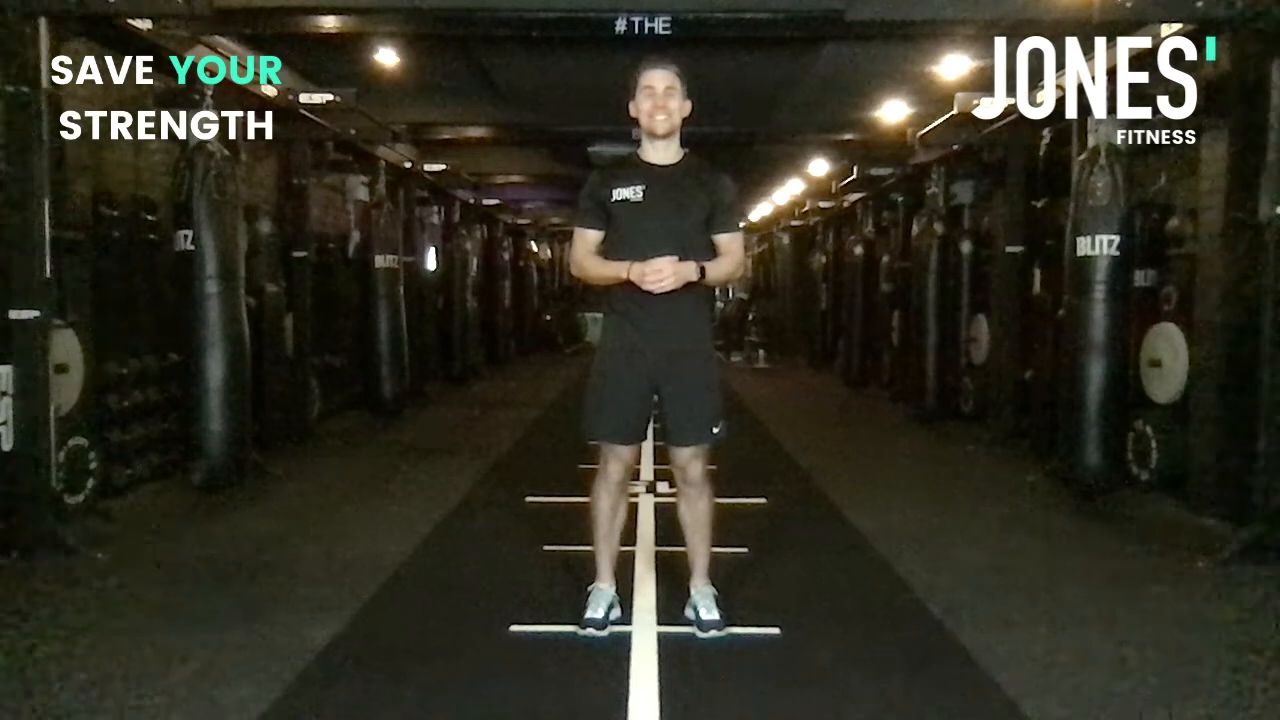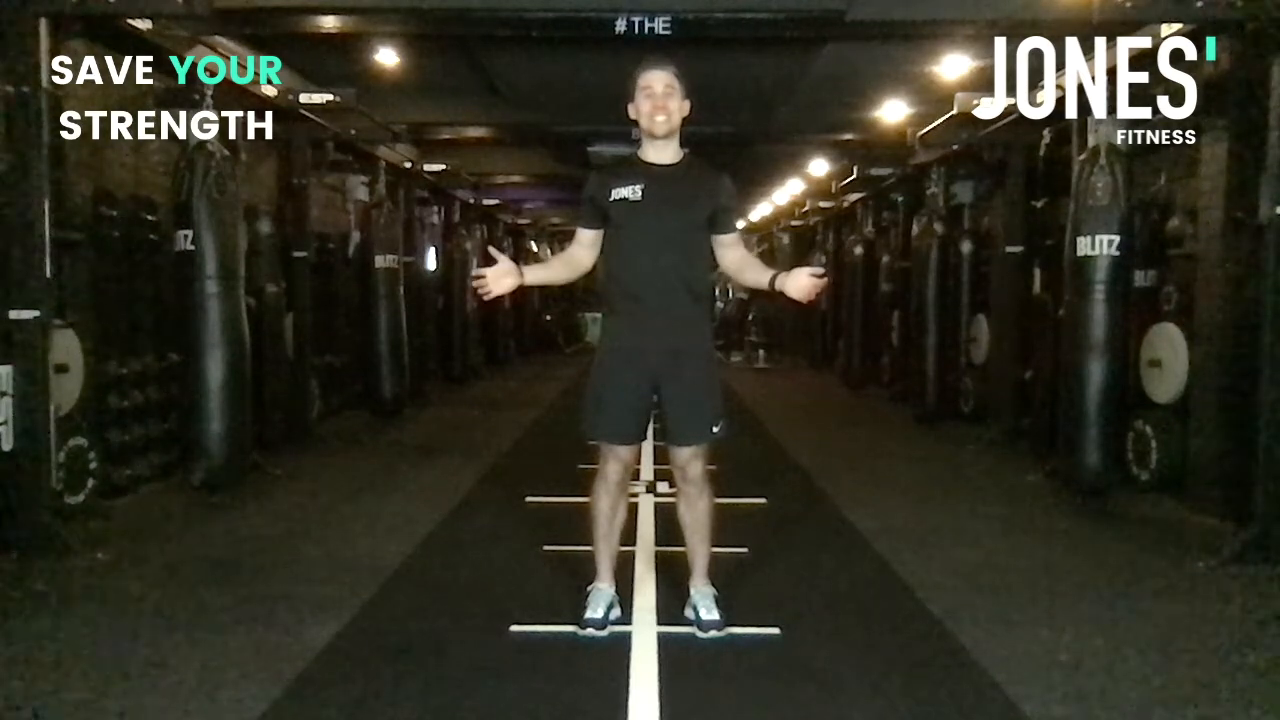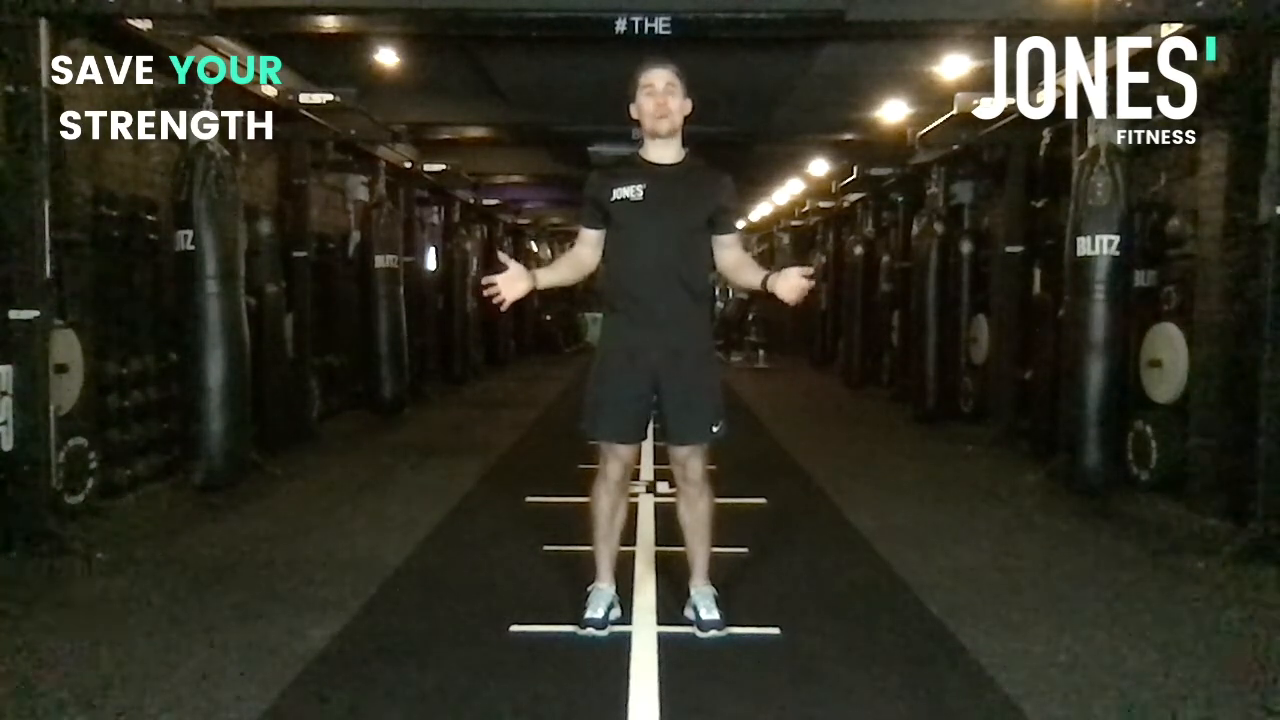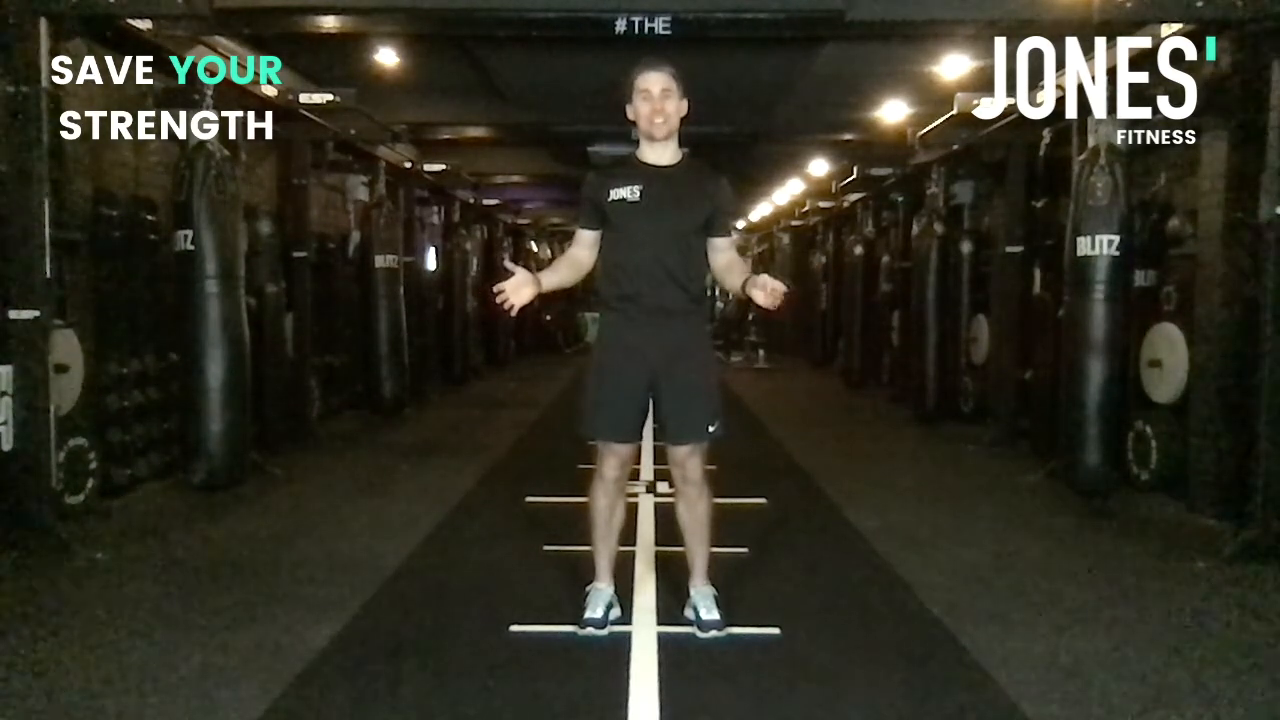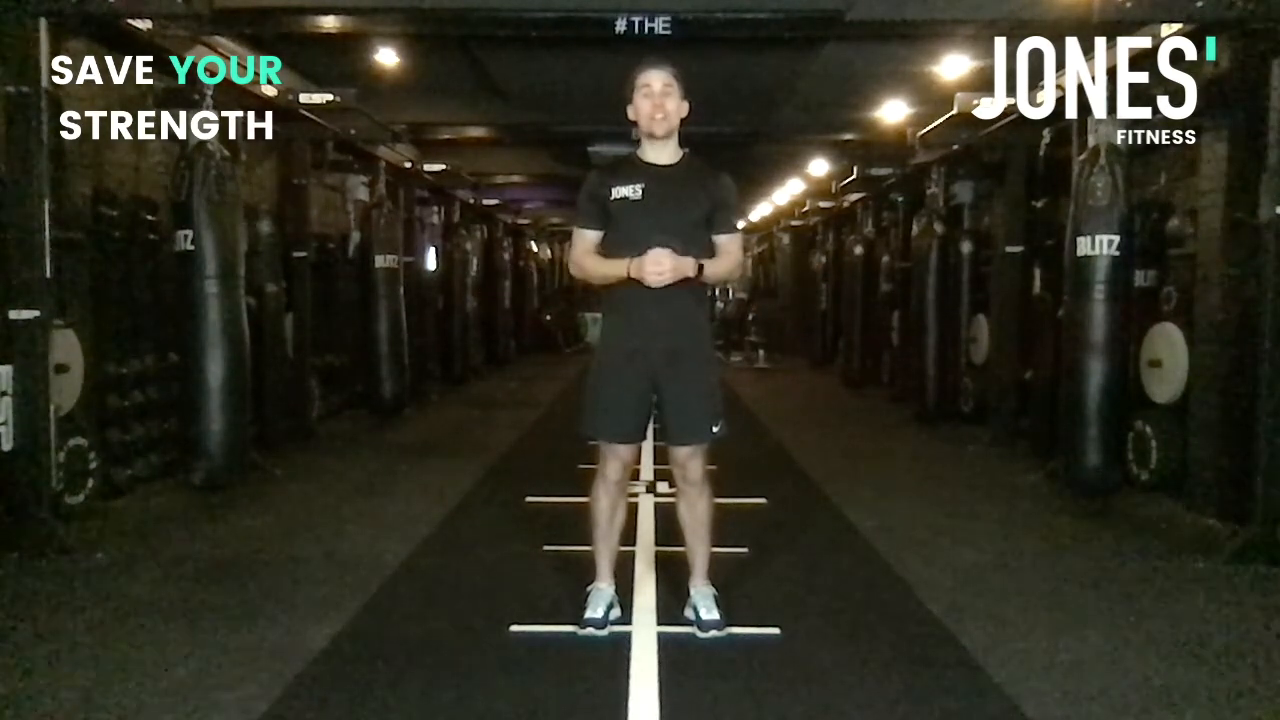
dt=1s
person 1, frame 1
left shoulder: (713, 183)
right shoulder: (606, 181)
left elbow: (735, 260)
right elbow: (580, 260)
left wrist: (692, 269)
right wrist: (632, 270)
left hip: (690, 348)
right hip: (624, 346)
left knee: (692, 470)
right knee: (614, 466)
left ankle: (701, 590)
right ankle: (604, 588)
person 1, frame 2
left shoulder: (711, 183)
right shoulder: (606, 181)
left elbow: (732, 257)
right elbow: (580, 256)
left wrist: (779, 279)
right wrist: (522, 274)
left hip: (689, 348)
right hip: (623, 347)
left knee: (692, 468)
right knee: (613, 466)
left ankle: (700, 589)
right ankle: (603, 588)
person 1, frame 3
left shoulder: (713, 183)
right shoulder: (607, 181)
left elbow: (730, 258)
right elbow: (585, 255)
left wrist: (770, 280)
right wrist: (532, 276)
left hip: (689, 346)
right hip: (623, 345)
left knee: (691, 469)
right knee: (613, 467)
left ankle: (700, 589)
right ankle: (603, 588)
person 1, frame 4
left shoulder: (710, 185)
right shoulder: (604, 182)
left elbow: (724, 258)
right elbow: (581, 255)
left wrist: (749, 282)
right wrist: (537, 280)
left hip: (686, 344)
right hip: (621, 343)
left knee: (690, 469)
right knee: (611, 467)
left ankle: (701, 590)
right ankle: (603, 588)
person 1, frame 5
left shoulder: (712, 182)
right shoulder: (605, 181)
left elbow: (733, 261)
right elbow: (579, 260)
left wrist: (689, 266)
right wrist: (633, 267)
left hip: (689, 345)
right hip: (623, 344)
left knee: (691, 468)
right knee: (613, 466)
left ankle: (700, 589)
right ankle: (603, 588)
